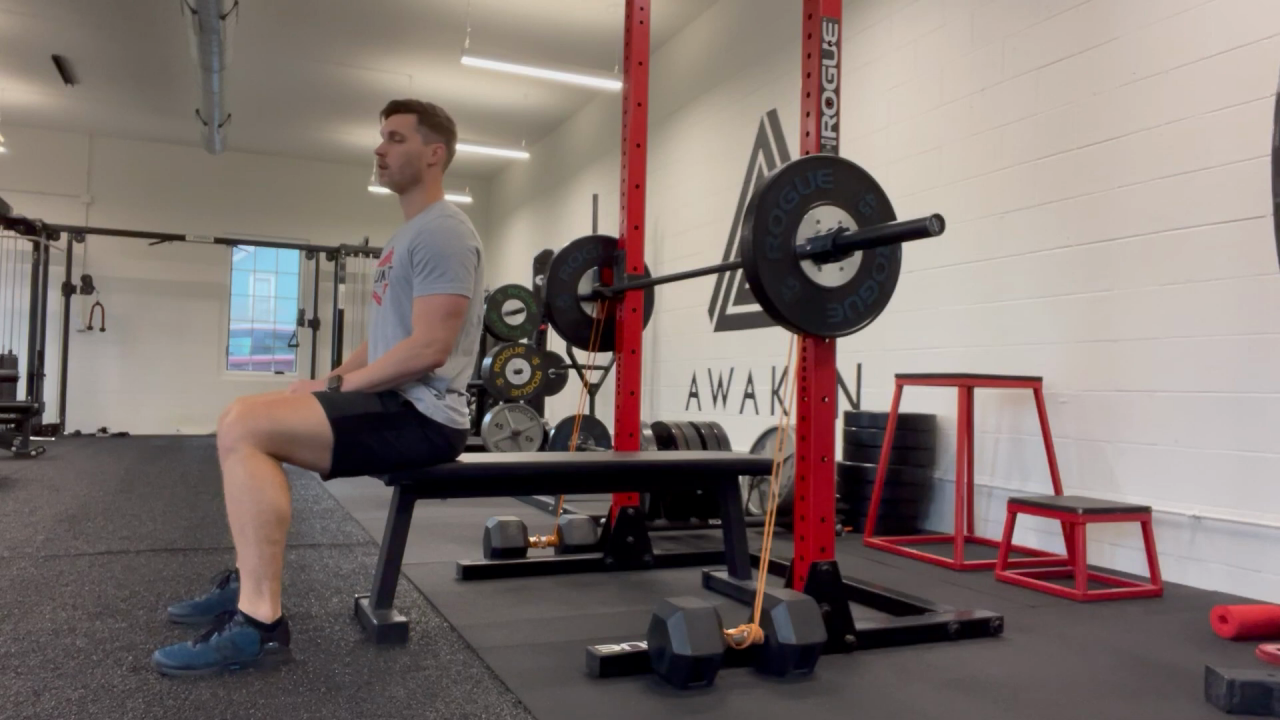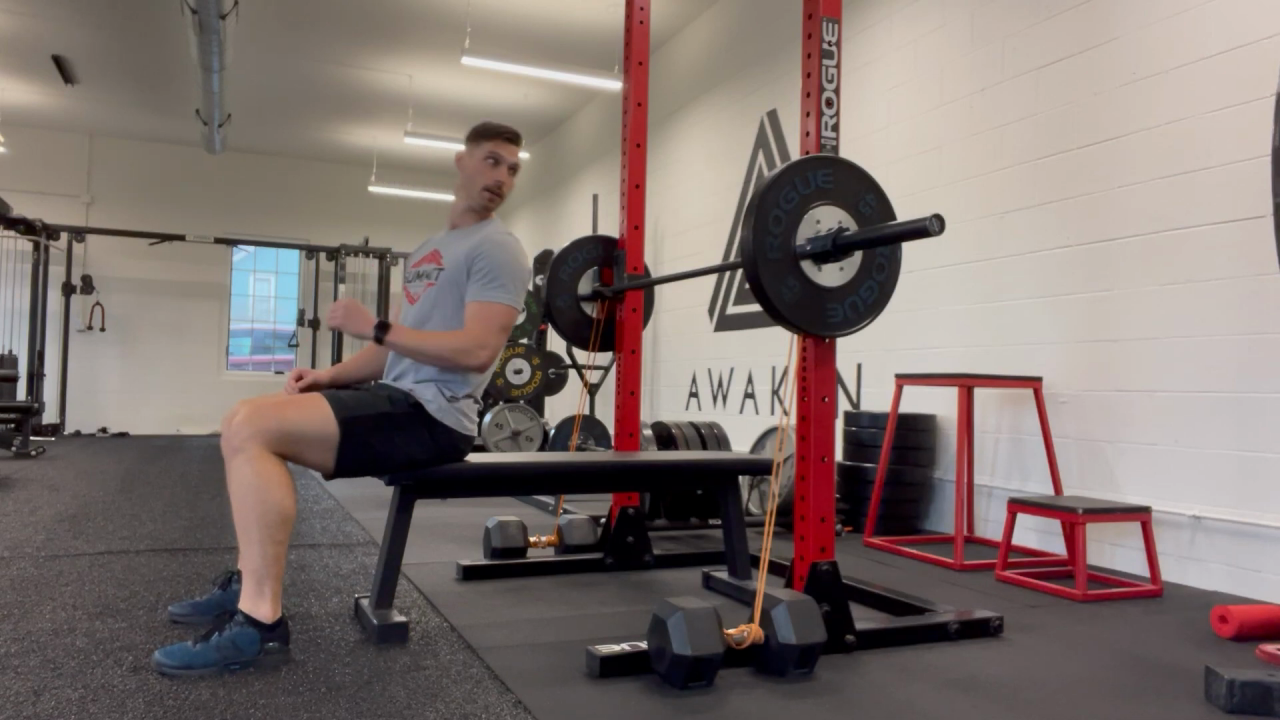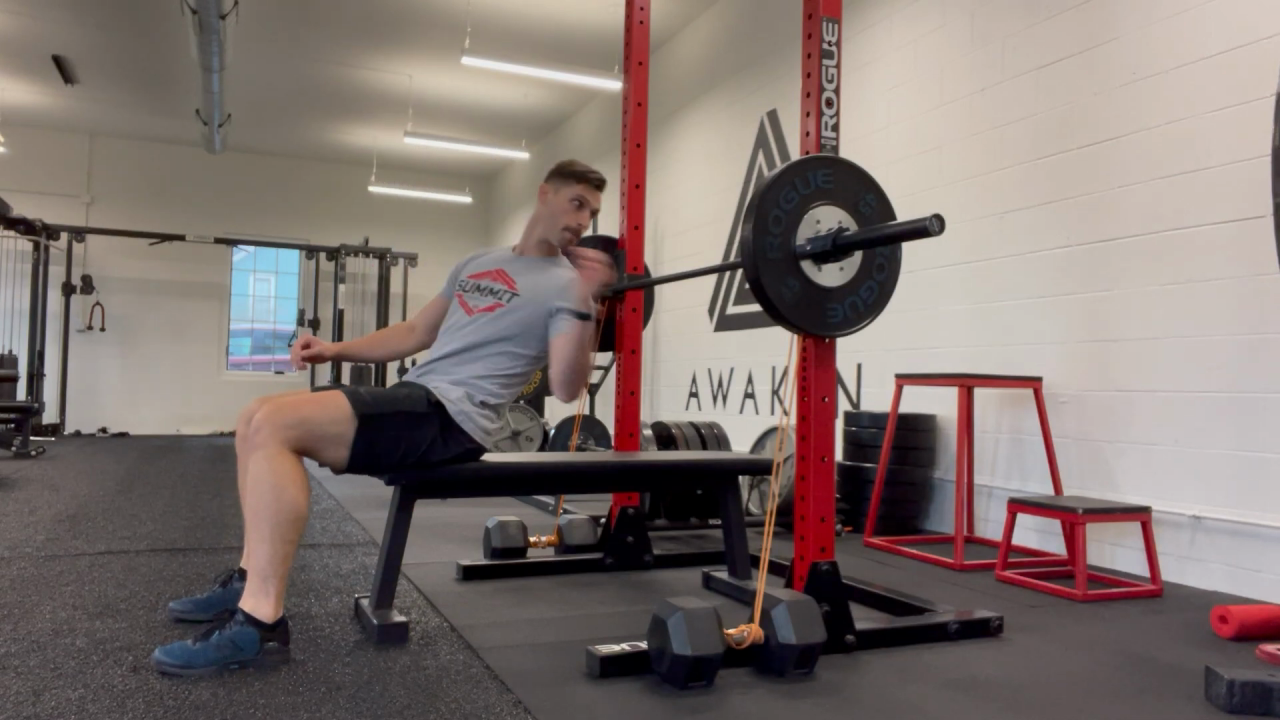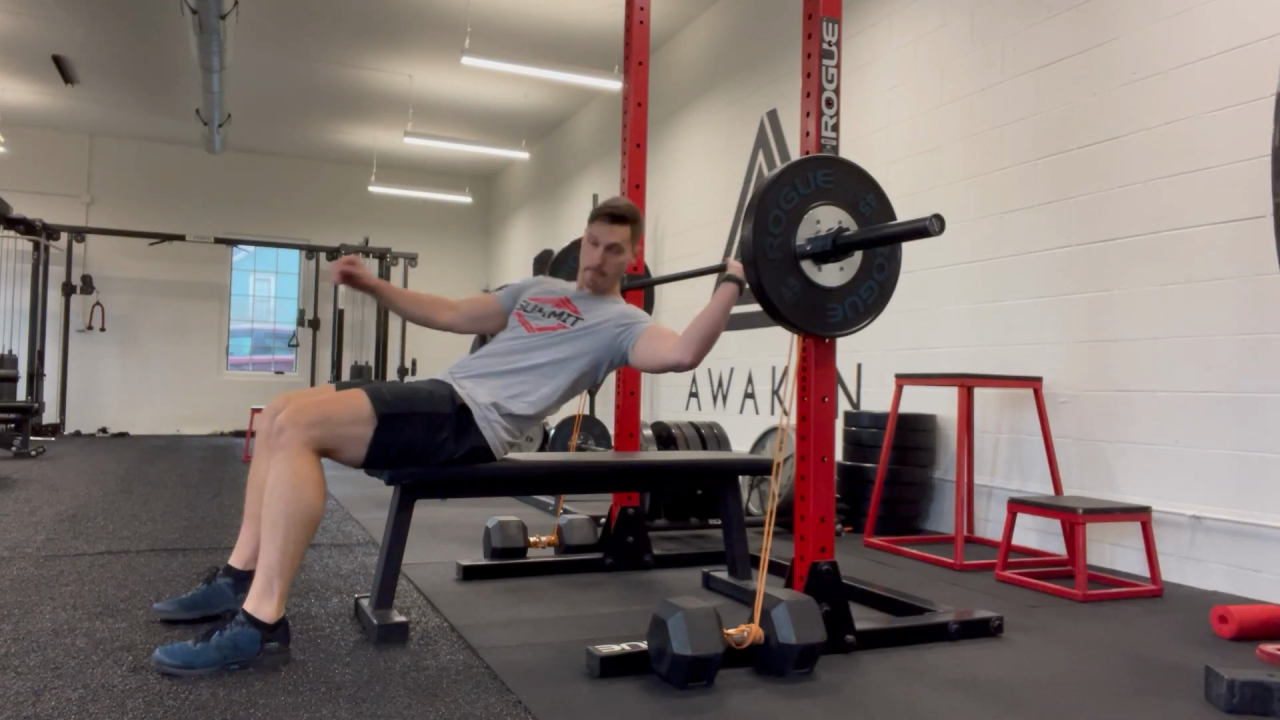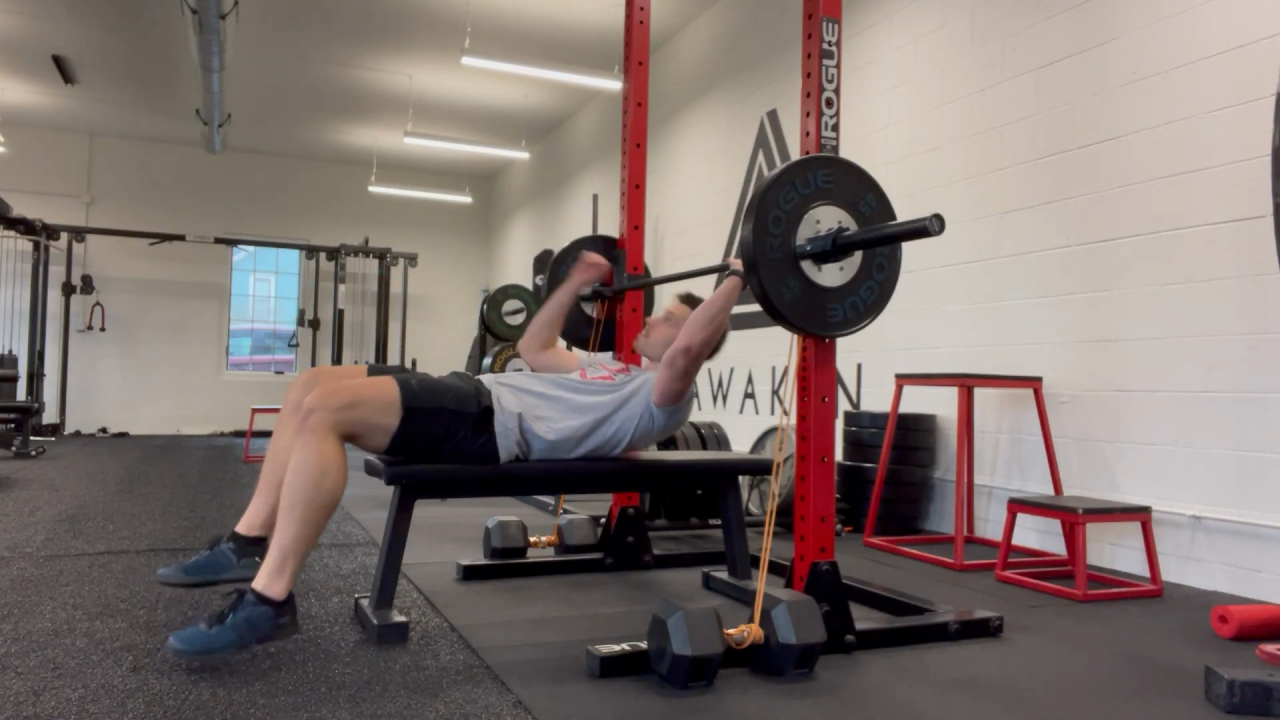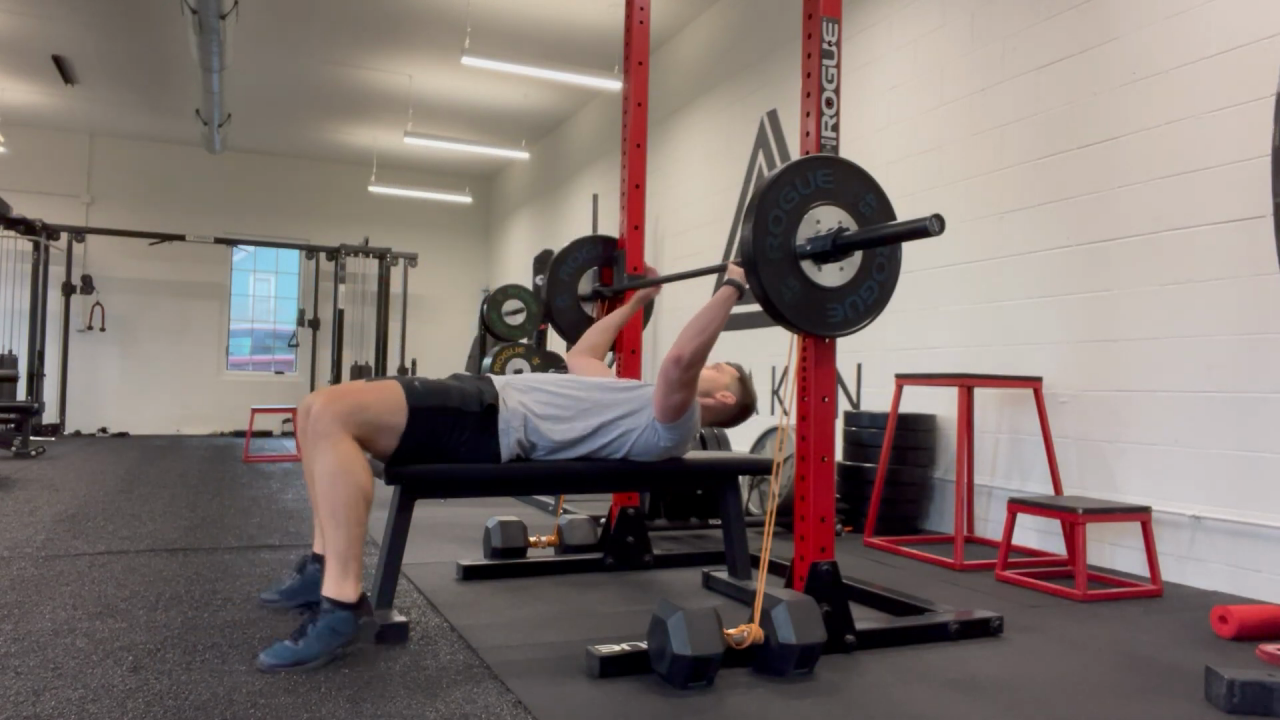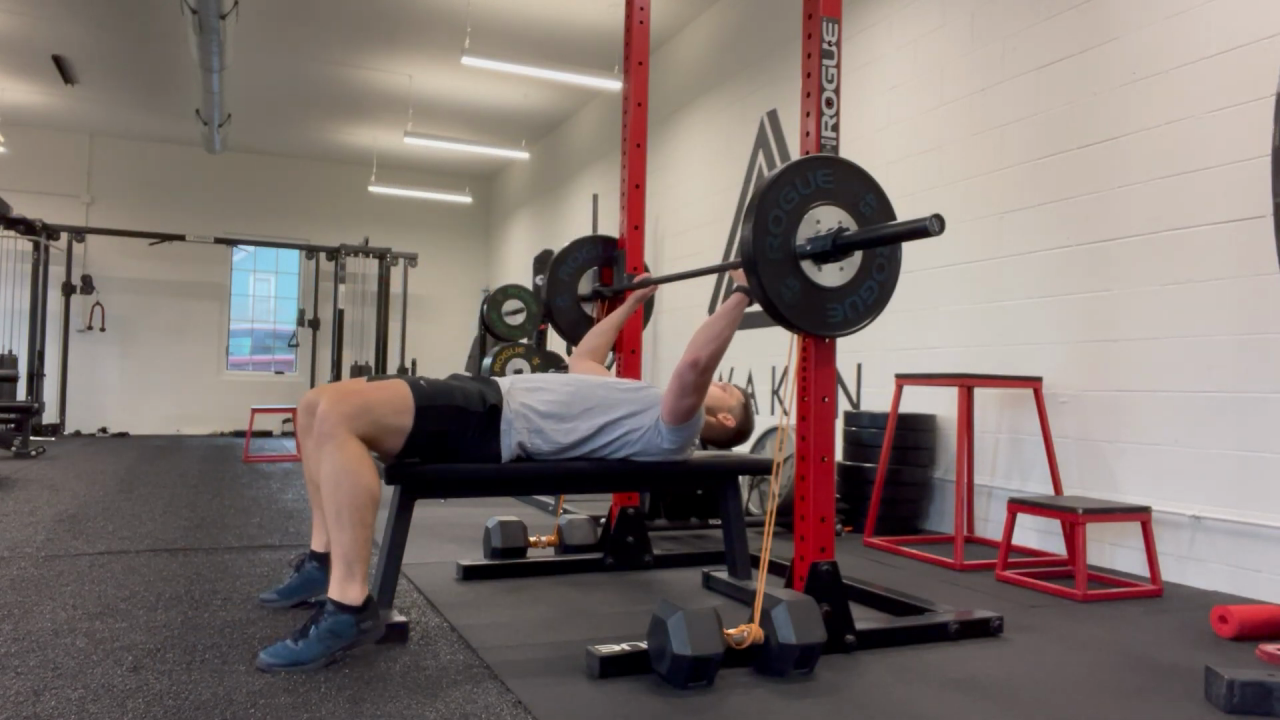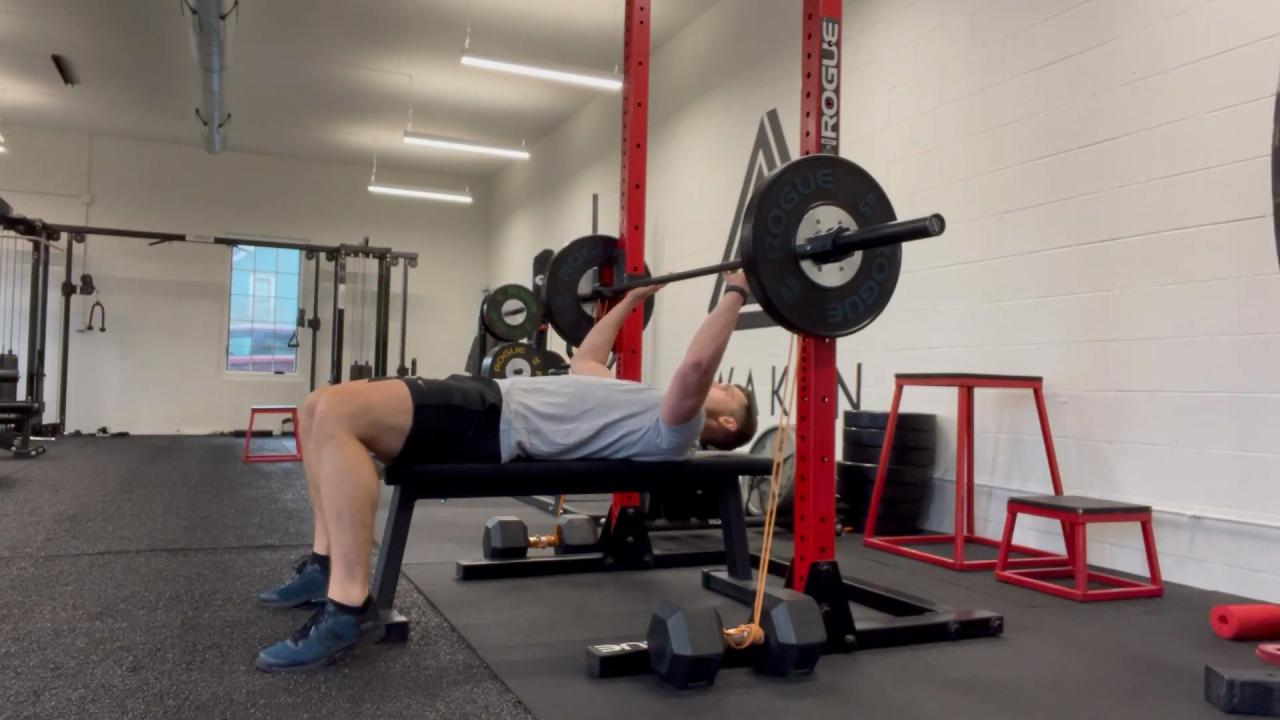
dt=0.4s
person 1, frame 1
left shoulder: (444, 232)
right shoulder: (410, 234)
left elbow: (429, 349)
left wrist: (337, 387)
right wrist: (332, 381)
left hip: (422, 417)
right hip: (398, 405)
left knee: (243, 427)
right knee: (245, 424)
left ankle: (260, 622)
right ankle: (246, 582)
person 1, frame 2
left shoulder: (498, 250)
right shoulder: (432, 249)
left elbow: (477, 350)
left wrist: (374, 328)
right wrist: (329, 374)
left hip: (430, 417)
right hip: (401, 401)
left knee: (251, 426)
right knee: (246, 423)
left ankle: (259, 622)
right ankle: (245, 581)
person 1, frame 3
left shoulder: (561, 289)
right shoulder: (482, 263)
left elbow: (566, 385)
right elbow: (414, 334)
left wrist: (585, 310)
right wrist: (338, 350)
left hip: (447, 425)
right hip: (411, 401)
left knee: (273, 425)
right knee: (264, 421)
left ankle: (261, 624)
right ankle: (253, 578)
person 1, frame 4
left shoulder: (622, 323)
right shoulder: (540, 291)
left elbow: (686, 351)
right elbow: (449, 314)
left wrist: (732, 283)
right wrist: (372, 285)
left hip: (467, 421)
right hip: (443, 393)
left knee: (295, 425)
right knee: (283, 414)
left ankle: (260, 623)
right ankle: (241, 574)
person 1, frame 5
left shoulder: (664, 402)
right shoulder: (615, 370)
left elbow: (689, 350)
right elbow: (533, 348)
left wrist: (735, 278)
right wrist: (574, 286)
left hip: (491, 429)
right hip: (480, 400)
left knee: (323, 406)
right knee: (312, 389)
left ankle: (269, 599)
right ankle: (249, 542)
person 1, frame 6
left shoulder: (673, 424)
right shoulder: (636, 399)
left elbow: (680, 359)
right elbow: (581, 356)
left wrist: (732, 287)
right wrist: (632, 303)
left hip: (495, 428)
right hip: (488, 401)
left knee: (330, 414)
right knee: (320, 409)
left ankle: (342, 603)
right ankle: (326, 561)
person 1, frame 7
left shoulder: (675, 430)
right shoulder: (643, 403)
left elbow: (694, 362)
right elbow: (583, 358)
left wrist: (742, 294)
right wrist: (632, 301)
left hip: (499, 427)
right hip: (490, 400)
left knee: (338, 414)
right knee: (318, 406)
left ankle: (349, 607)
right ankle: (325, 562)
person 1, frame 8
left shoulder: (675, 431)
right shoulder: (643, 405)
left elbow: (696, 364)
right elbow: (585, 358)
left wrist: (735, 293)
right wrist: (630, 299)
left hip: (498, 429)
right hip: (491, 402)
left knee: (337, 416)
right knee: (320, 408)
left ankle: (349, 608)
right ankle: (329, 563)
